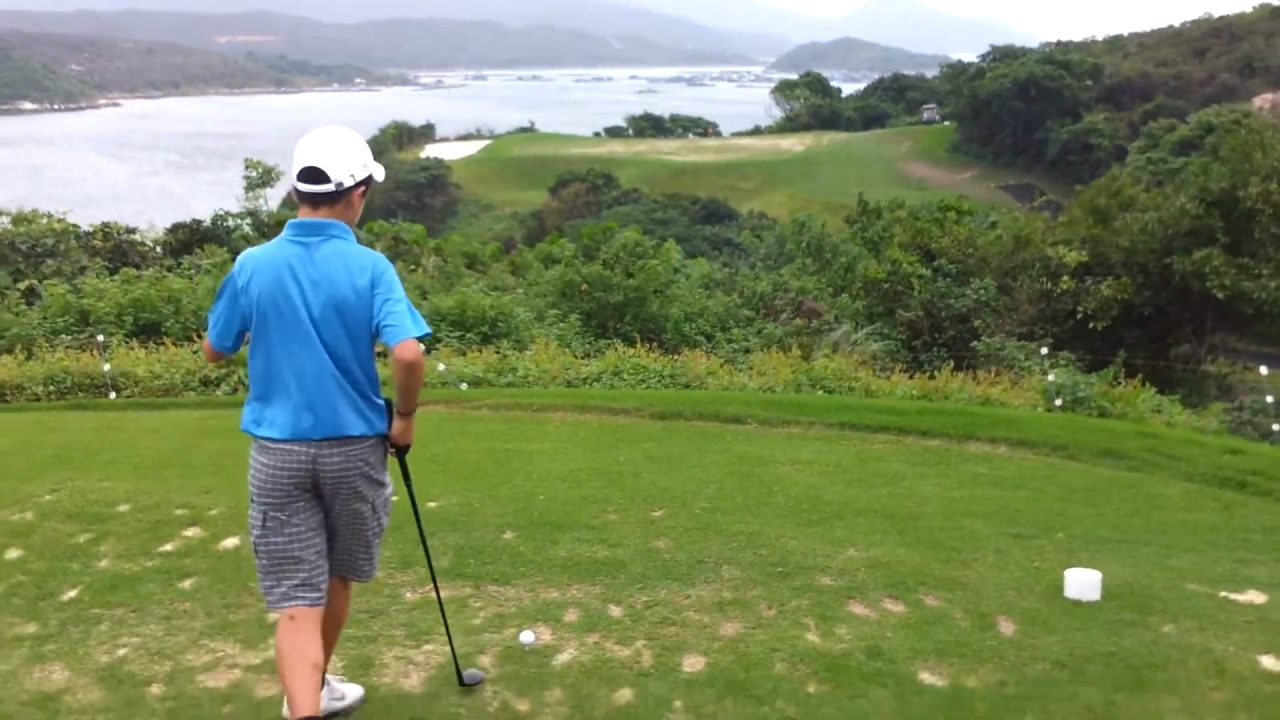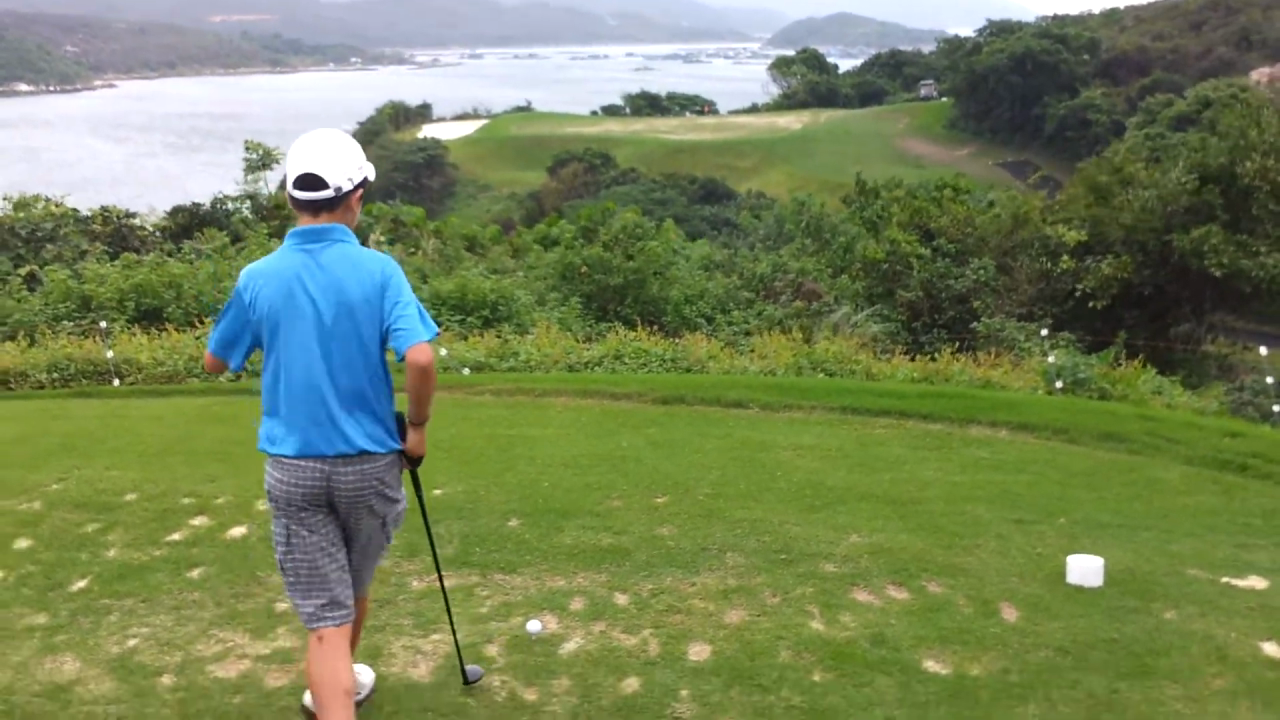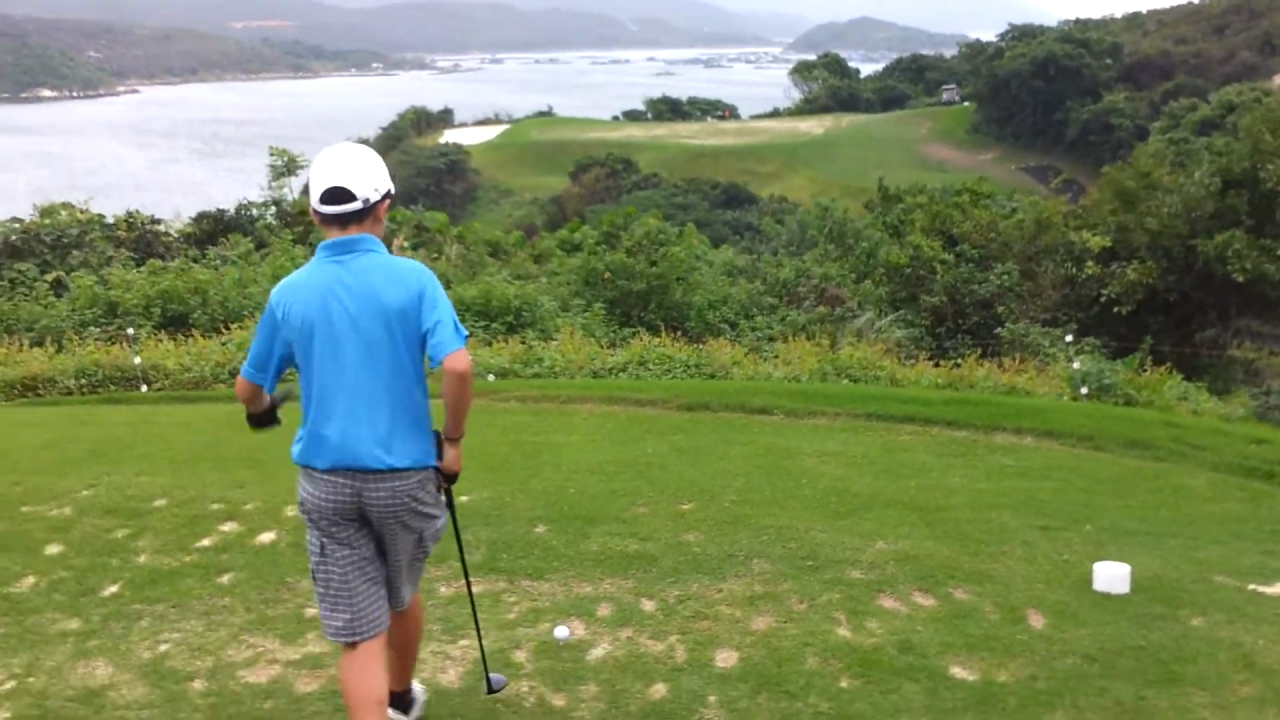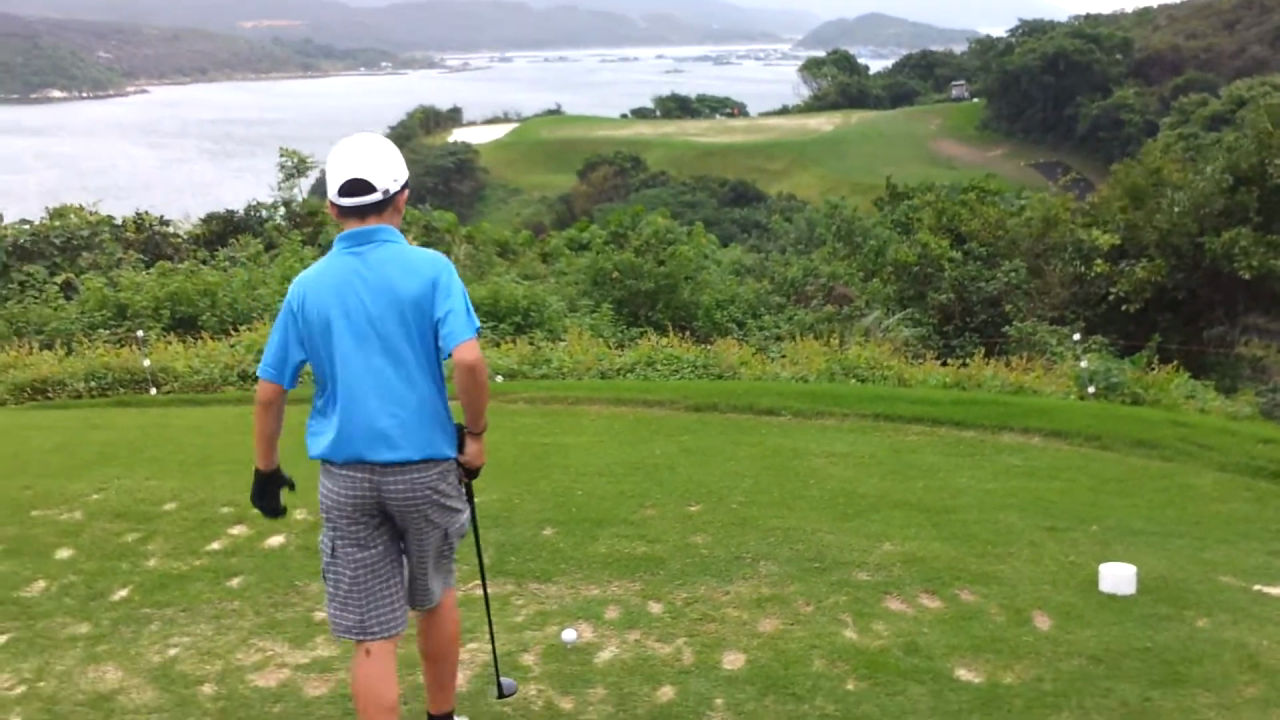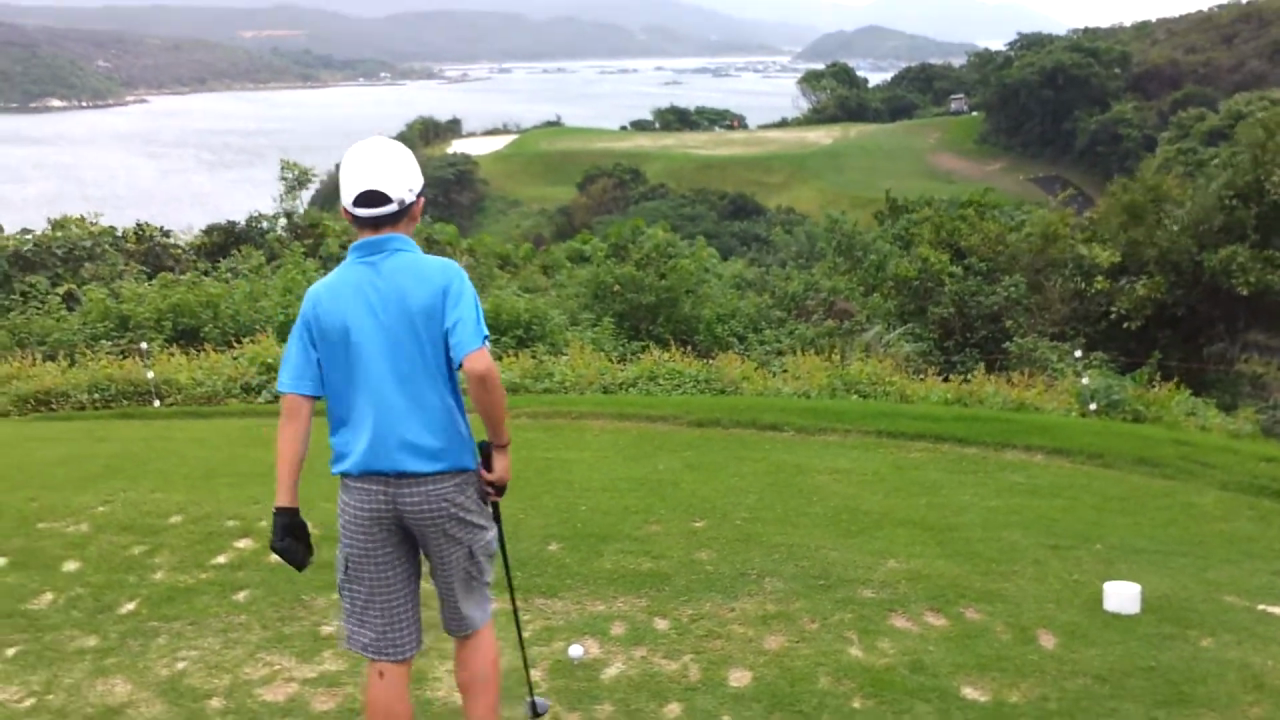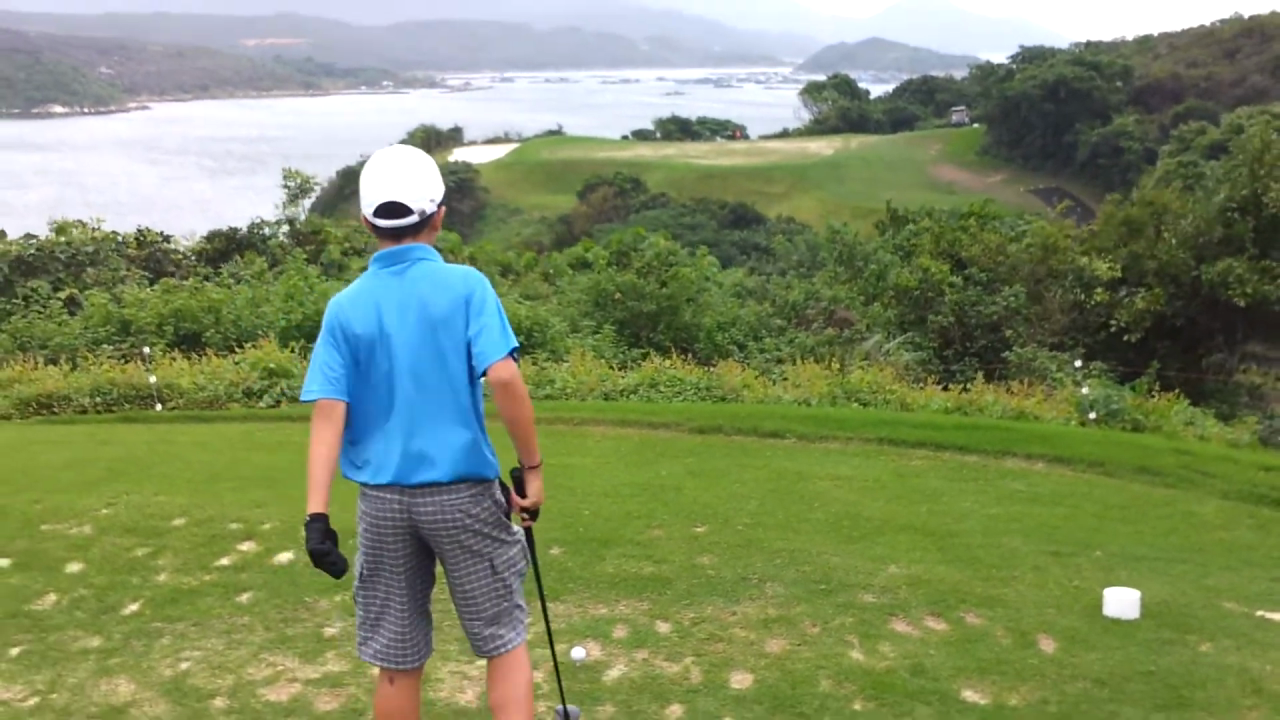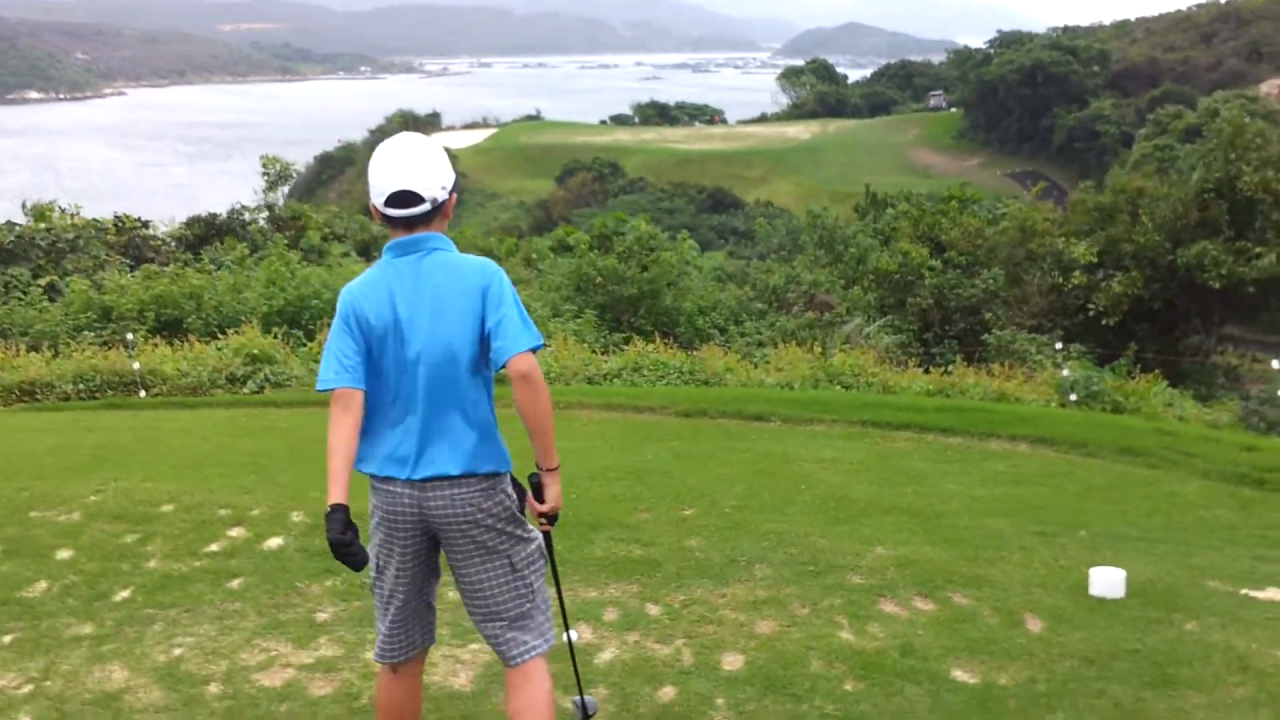
dt=0.1s
person 1, frame 1
left shoulder: (251, 266)
right shoulder: (370, 268)
left elbow: (213, 351)
right elbow: (409, 356)
right wrist: (405, 414)
left hip: (277, 451)
right hip: (353, 448)
left knee: (294, 600)
right knee: (337, 575)
person 1, frame 2
left shoulder: (257, 278)
right shoulder: (378, 270)
left elbow: (217, 361)
right elbow: (420, 360)
right wrist: (417, 425)
left hip: (292, 468)
right hip: (369, 460)
left knee: (326, 617)
right knee: (354, 579)
person 1, frame 3
left shoulder: (289, 294)
right shoulder: (413, 279)
left elbow: (247, 389)
right elbow: (458, 367)
left wrist: (262, 410)
right wrist: (453, 440)
left hip: (326, 481)
right hip: (406, 475)
left knee: (360, 631)
right knee: (402, 594)
person 1, frame 4
left shoulder: (307, 286)
right shoulder: (430, 268)
left elbow: (269, 391)
right elbow: (469, 361)
left wrist: (265, 470)
right wrist: (475, 433)
left hip: (344, 478)
right hip: (424, 467)
left knee: (373, 634)
right knee: (435, 595)
person 1, frame 5
left shoulder: (321, 297)
right shoulder: (442, 277)
left elbow: (296, 408)
right elbow: (480, 369)
left wrist: (286, 508)
right wrist: (500, 447)
left hip: (365, 491)
right hip: (445, 480)
left knee: (387, 652)
right knee: (472, 621)
person 1, frame 6
left shoulder: (344, 307)
right shoulder: (466, 285)
left elbow: (327, 415)
right elbow: (503, 379)
left wrist: (317, 518)
right wrist: (533, 467)
left hip: (383, 501)
right hip: (464, 494)
left knee: (397, 662)
right knee: (505, 640)
person 1, frame 7
left shoulder: (357, 296)
right shoulder: (481, 276)
left elbow: (346, 404)
right elbow: (523, 371)
left wrist: (336, 509)
right wrist: (550, 470)
left hip: (394, 494)
right hip: (476, 489)
left knee: (399, 652)
right knee: (525, 646)
